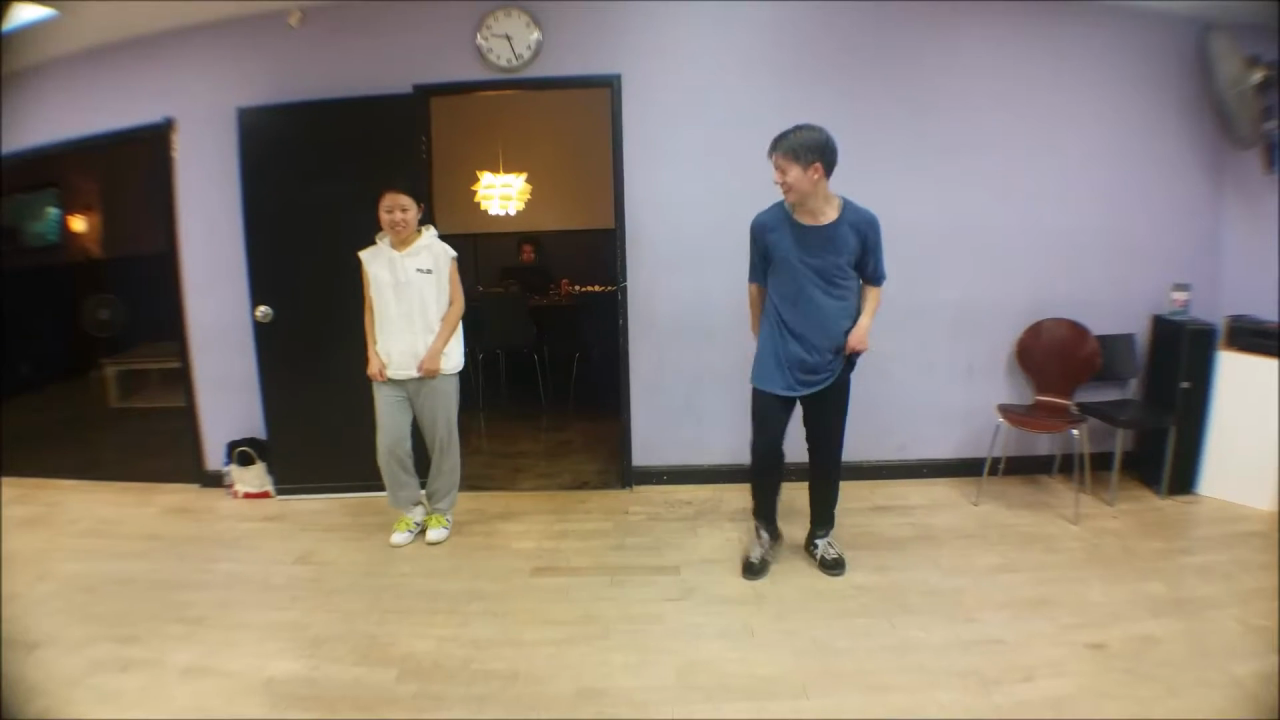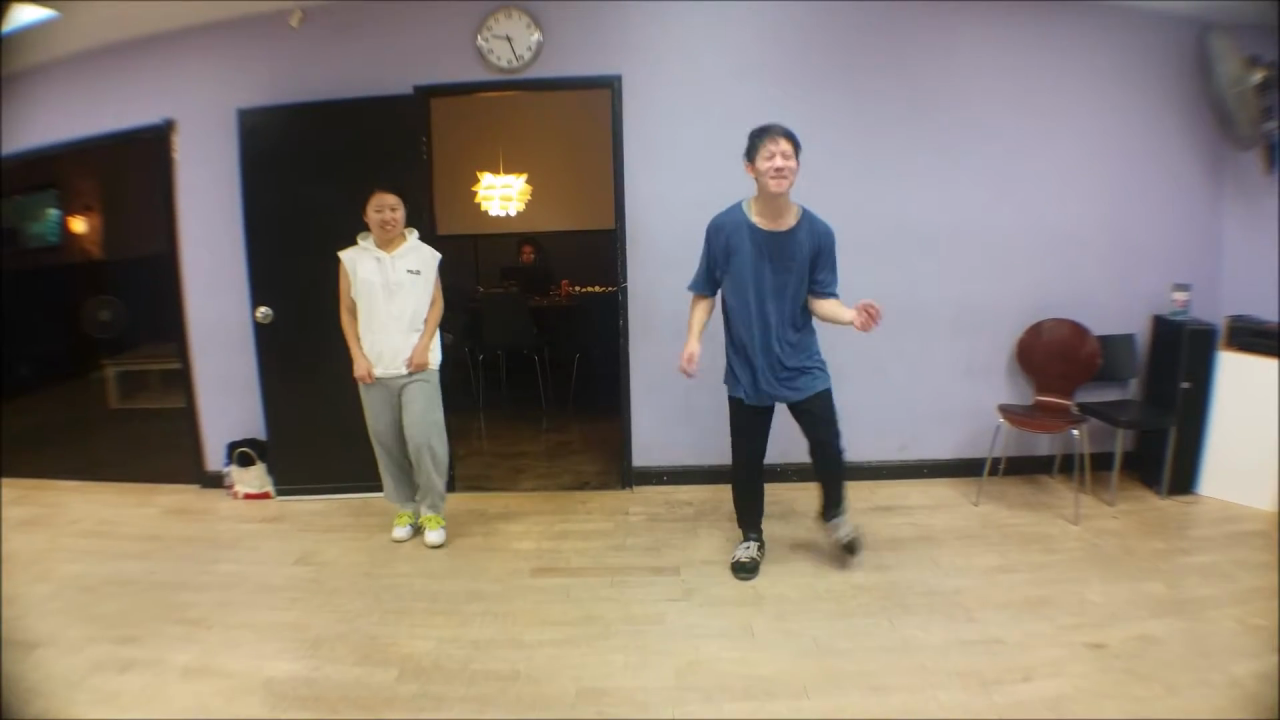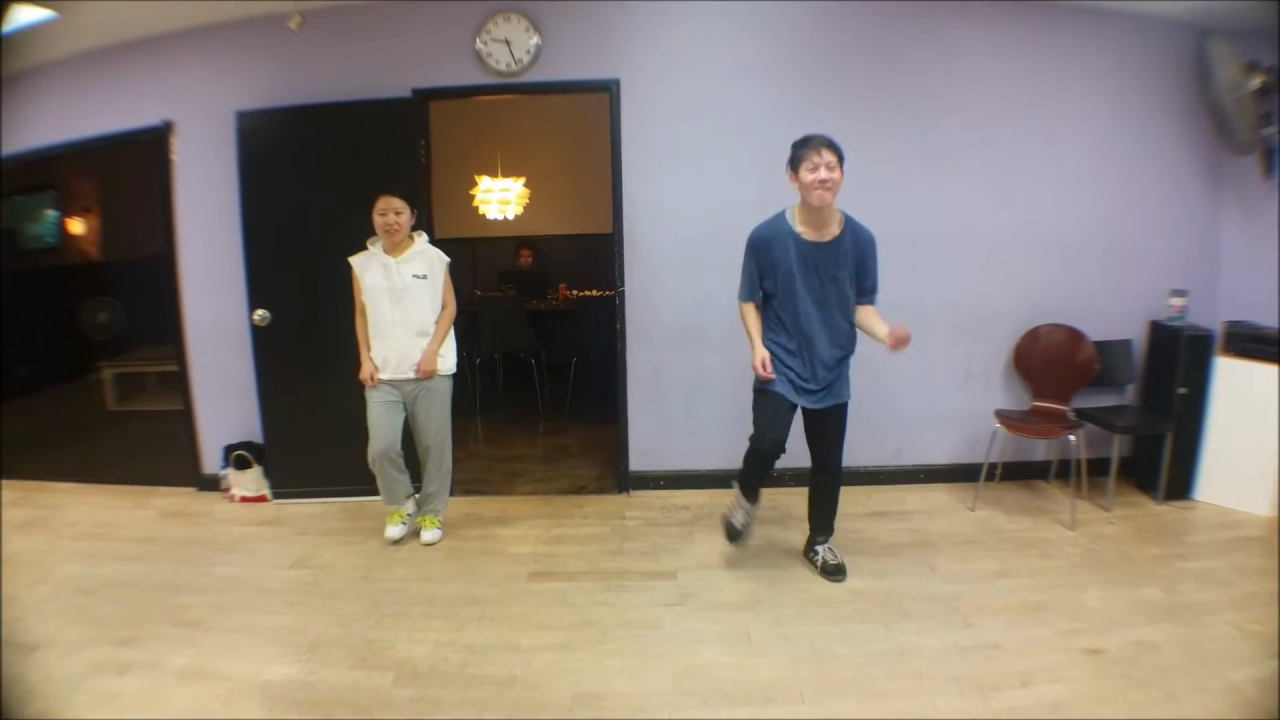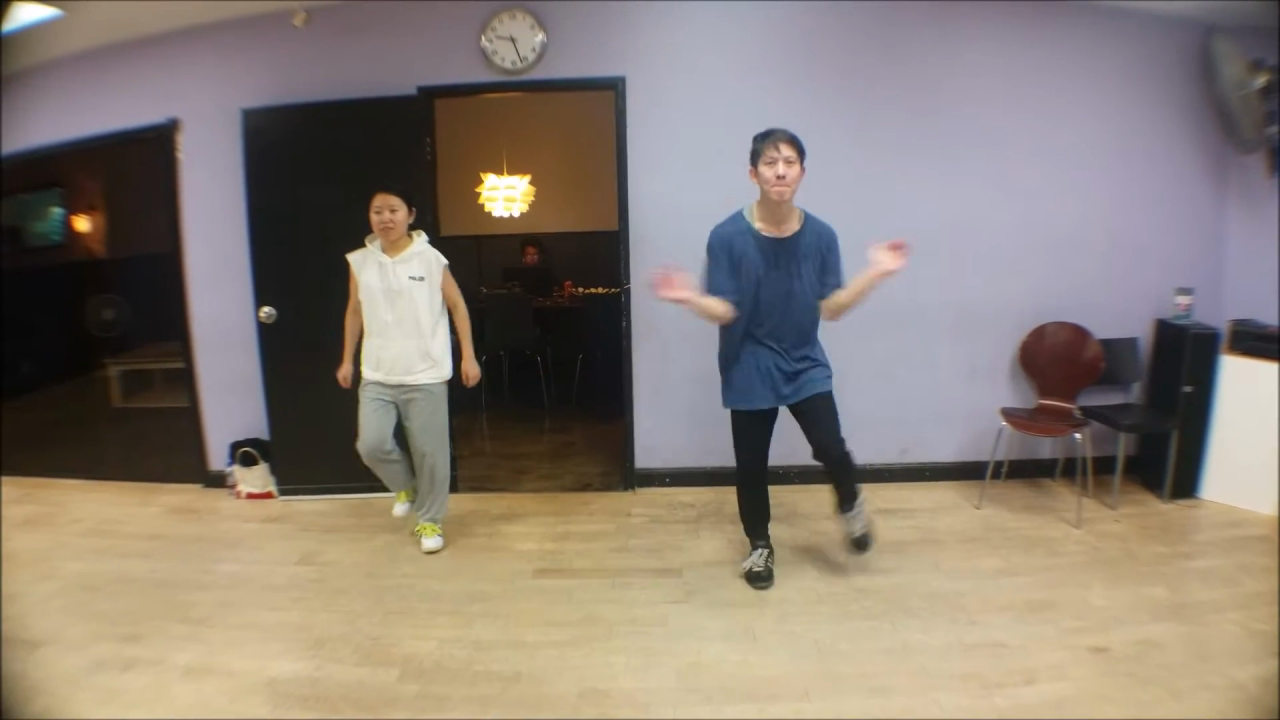
dt=1s
person 1, frame 1
left shoulder: (860, 223)
right shoulder: (766, 224)
left elbow: (872, 280)
left wrist: (864, 323)
right wrist: (758, 325)
left hip: (831, 363)
right hip: (776, 363)
left knee: (826, 453)
right knee: (766, 450)
left ankle: (820, 535)
right ankle: (765, 529)
person 1, frame 2
left shoulder: (817, 232)
right shoulder: (724, 227)
left elbow: (818, 298)
right elbow: (703, 293)
left wrist: (852, 314)
right wrist: (693, 338)
left hip: (801, 363)
right hip: (746, 367)
left knee: (828, 449)
right knee: (748, 457)
left ankle: (834, 513)
right ankle: (751, 537)
person 1, frame 3
left shoulder: (859, 240)
right shoulder: (767, 236)
left elbow: (860, 305)
right elbow: (748, 299)
left wrist: (884, 332)
right wrist: (757, 347)
left hip: (831, 370)
right hip: (780, 365)
left knee: (828, 462)
right knee: (767, 443)
left ankle: (819, 541)
right ankle: (746, 494)
person 1, frame 4
left shoulder: (821, 236)
right shoulder: (727, 237)
left elbow: (830, 307)
right elbow: (725, 312)
left wrist: (876, 273)
right wrist: (689, 298)
left hip: (805, 367)
right hip: (750, 372)
left knee: (831, 449)
right knee: (751, 465)
left ankle: (852, 505)
right ankle: (759, 545)
person 2, frame 1
left shoulder: (440, 253)
right shoulder: (371, 259)
left elbow: (456, 304)
right elbow: (370, 311)
left wrist: (435, 350)
right wrist: (372, 354)
left hip: (436, 367)
right hip: (389, 369)
left knee: (441, 442)
right knee: (390, 446)
left ankle: (440, 511)
right ankle: (410, 511)
person 2, frame 2
left shoulder: (424, 255)
right shoulder: (352, 260)
left elbow: (436, 304)
right elbow: (347, 312)
left wrist: (423, 346)
right wrist: (357, 356)
left hip: (418, 365)
right hip: (374, 368)
left knee: (425, 439)
right knee: (387, 443)
left ankle: (432, 510)
right ankle: (406, 508)
person 2, frame 3
left shoulder: (433, 258)
right shoulder: (362, 264)
left elbow: (449, 307)
right elbow: (361, 315)
left wrist: (432, 351)
right wrist: (365, 359)
left hip: (430, 369)
right hip: (384, 372)
left knee: (434, 444)
right knee: (381, 448)
left ankle: (431, 512)
right ankle: (399, 504)
person 2, frame 4
left shoulder: (431, 259)
right shoulder: (359, 262)
left elbow: (456, 305)
right elbow: (354, 310)
left wrist: (467, 353)
right wrist: (347, 357)
left hip: (425, 375)
right hip: (377, 375)
left knee: (429, 450)
right knee: (370, 444)
left ankle: (430, 520)
right ankle: (405, 485)
